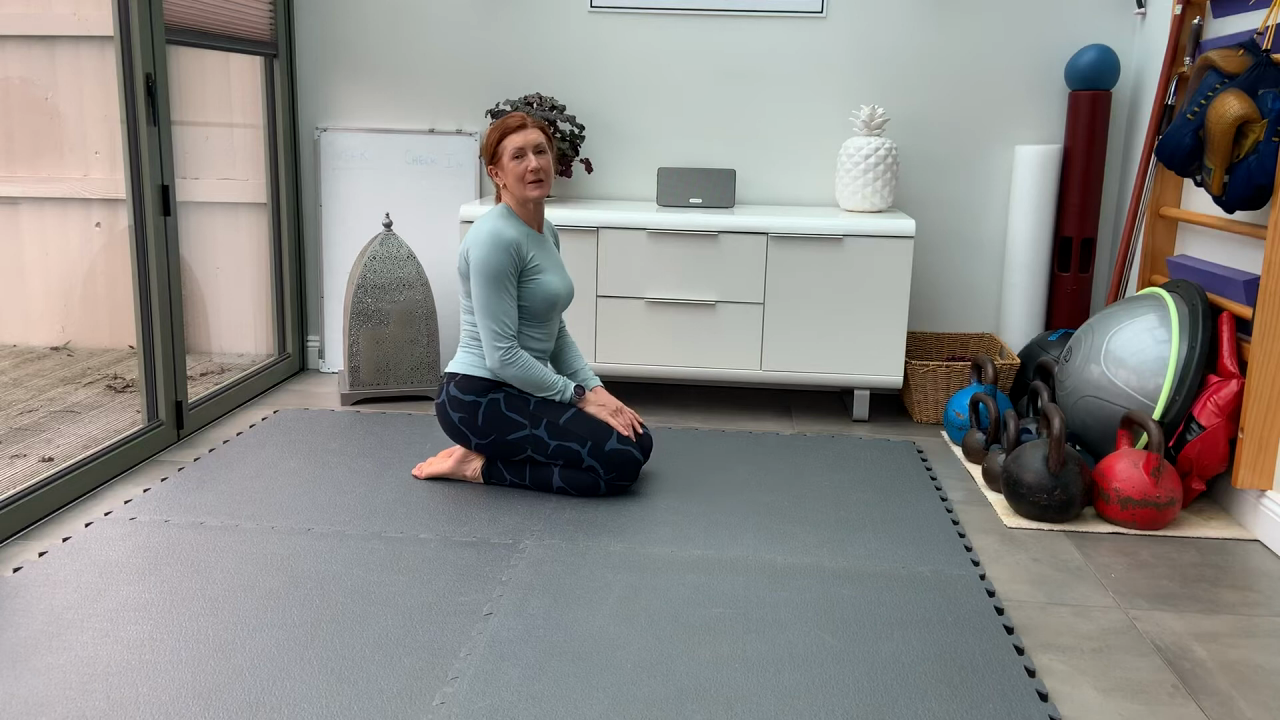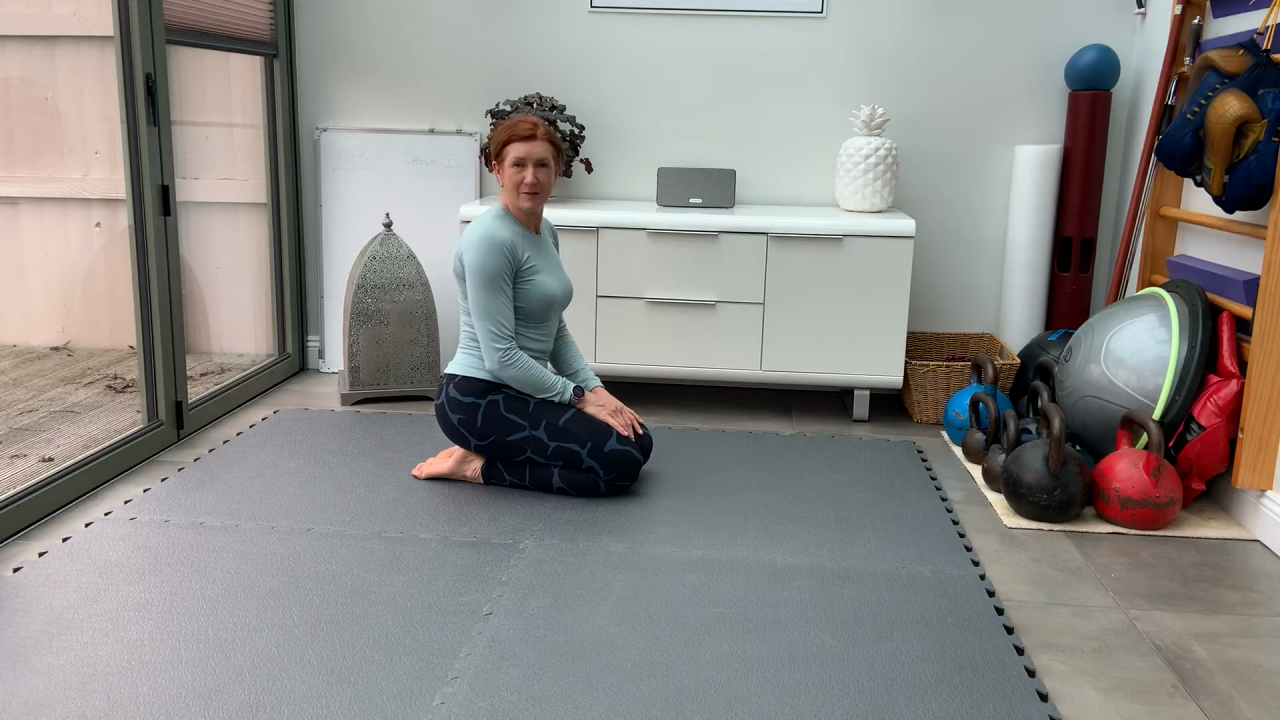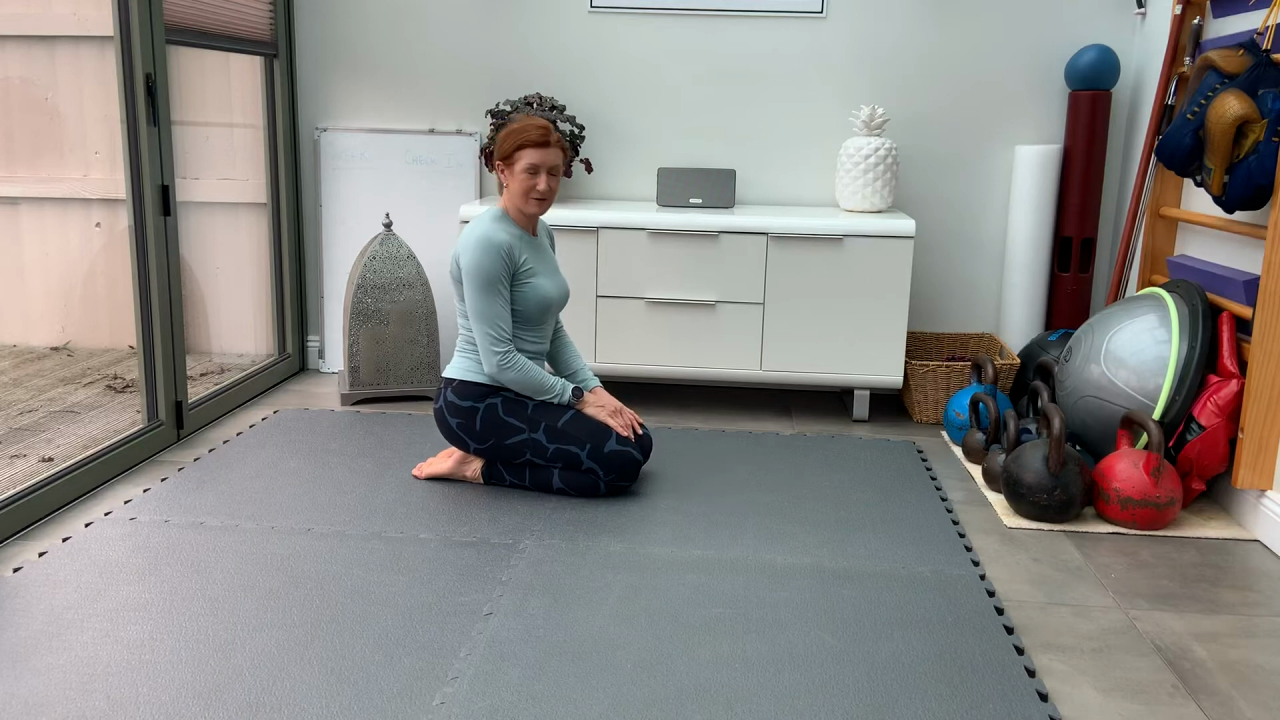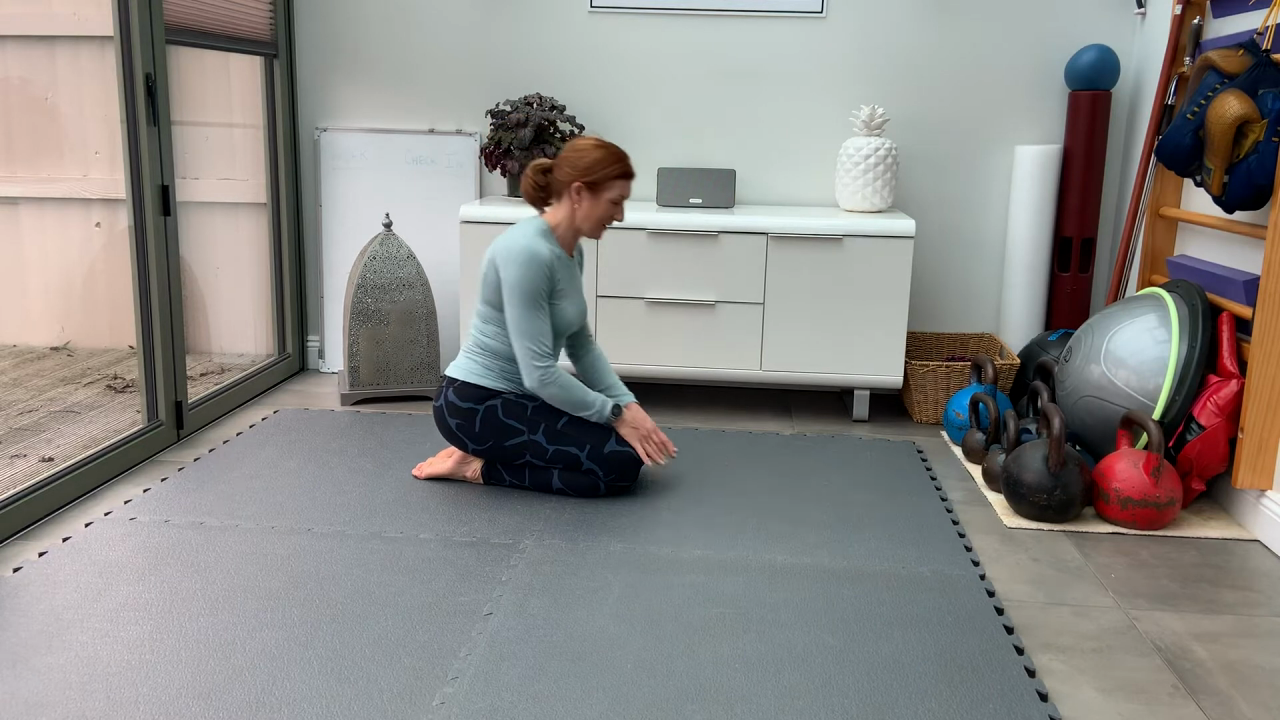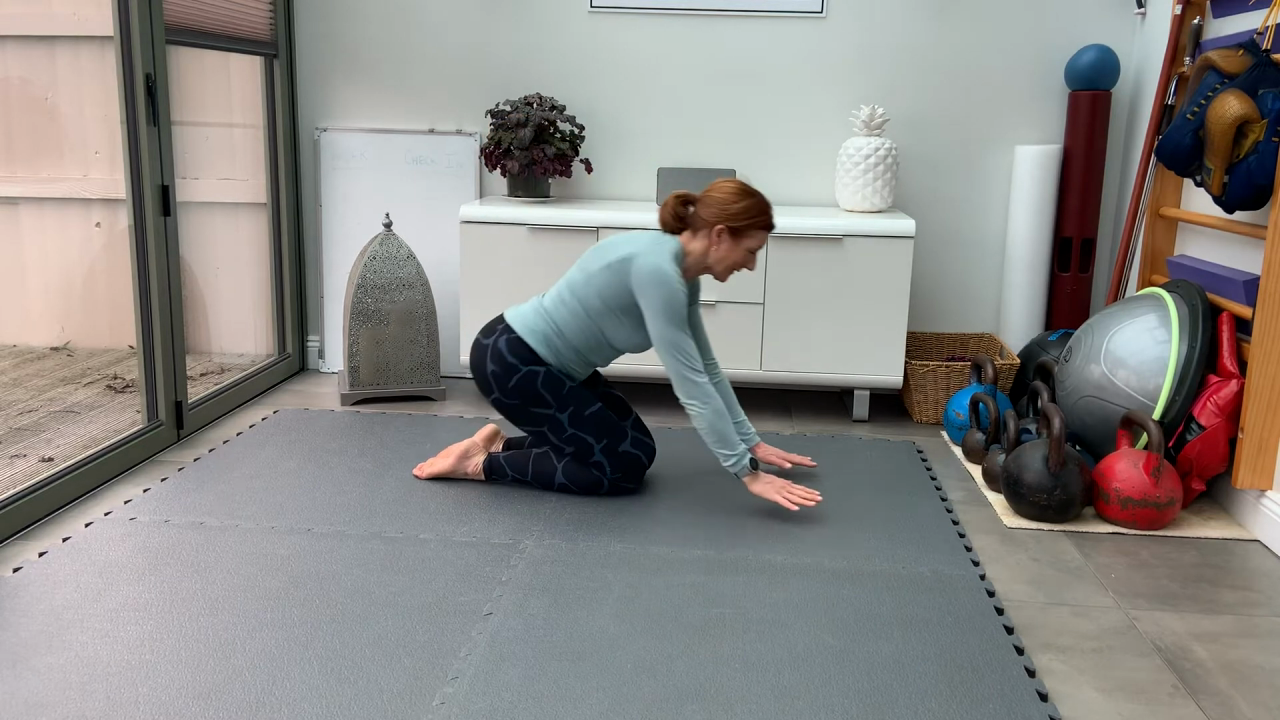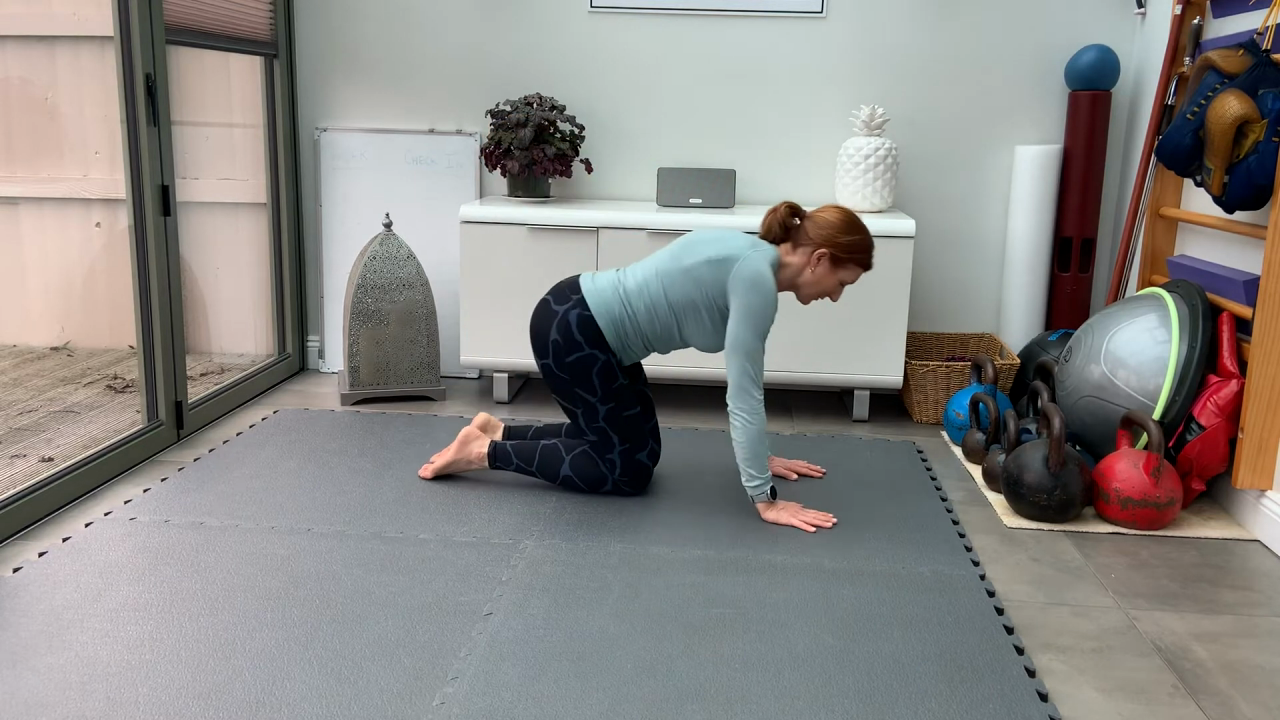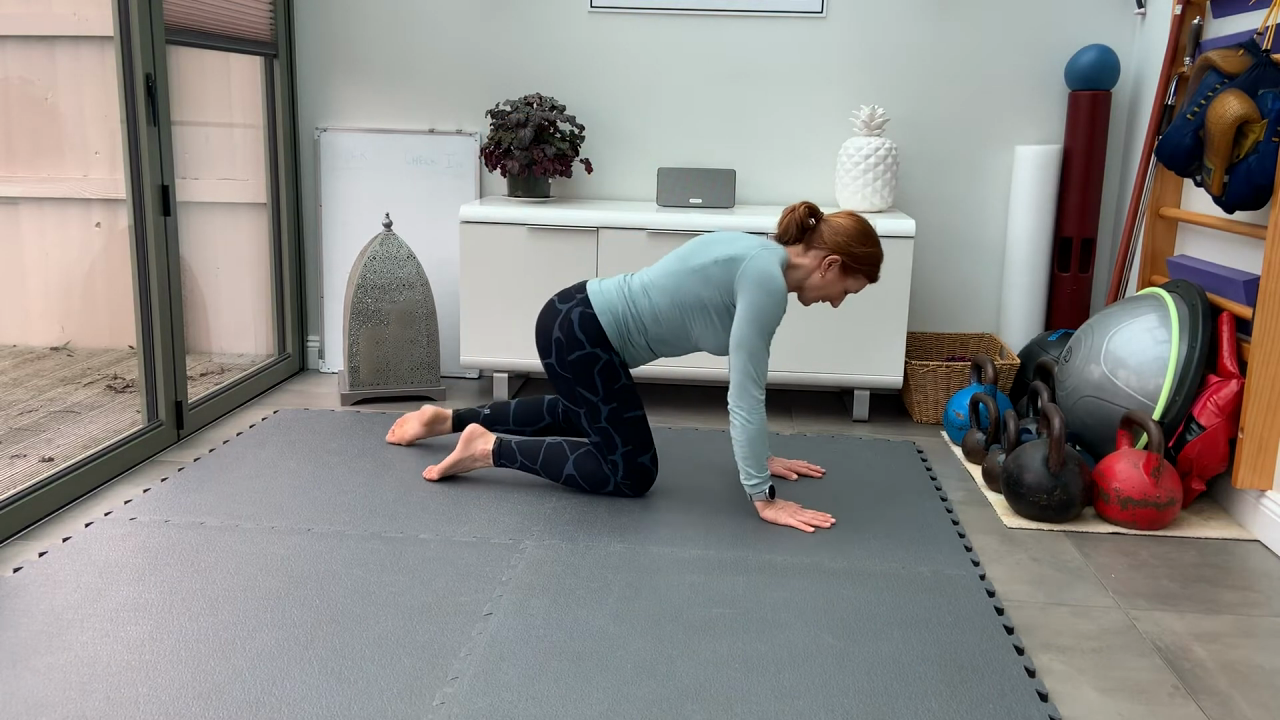
dt=0.5s
person 1, frame 1
left shoulder: (545, 231)
right shoulder: (495, 238)
left elbow: (555, 331)
right elbow: (502, 356)
left wrist: (595, 389)
right wrist: (579, 396)
left hip: (516, 393)
right hip: (480, 399)
left knee: (637, 443)
right knee: (620, 462)
left ankle: (486, 451)
right ankle: (479, 465)
person 1, frame 2
left shoulder: (544, 231)
right shoulder: (490, 238)
left elbow: (555, 331)
right elbow: (501, 356)
left wrist: (594, 389)
right wrist: (578, 397)
left hip: (518, 392)
right hip: (479, 399)
left knee: (637, 442)
right knee: (619, 463)
left ankle: (485, 453)
right ankle: (479, 466)
person 1, frame 3
left shoulder: (539, 233)
right shoulder: (487, 241)
left elbow: (552, 332)
right elbow: (498, 359)
left wrist: (593, 389)
right wrist: (577, 398)
left hip: (517, 394)
right hip: (478, 403)
left knee: (636, 442)
right knee: (620, 462)
left ankle: (485, 453)
right ankle: (479, 467)
person 1, frame 4
left shoulder: (569, 250)
right shoulder: (528, 252)
left elbow: (582, 344)
right elbow: (540, 373)
left wrist: (628, 406)
right wrist: (613, 414)
left hip: (515, 397)
right hip: (479, 406)
left knee: (634, 448)
right knee: (617, 466)
left ankle: (489, 450)
right ankle: (479, 467)
person 1, frame 5
left shoulder: (681, 271)
right shoulder: (657, 269)
left elbow: (706, 369)
right elbow: (691, 385)
left wrist: (751, 443)
right wrist: (747, 472)
left hip: (546, 362)
right hip: (512, 360)
left knee: (637, 449)
right knee: (623, 468)
left ankle: (503, 444)
right ankle: (483, 464)
person 1, frame 6
left shoulder: (751, 260)
right shoulder: (757, 278)
left elbow: (743, 382)
right elbow: (744, 396)
left wrist: (759, 457)
right wrist: (765, 499)
left hip: (584, 320)
right hip: (573, 331)
left knee: (641, 449)
right knee: (628, 471)
left ankle: (499, 432)
right ankle: (485, 451)
person 1, frame 7
left shoulder: (759, 260)
right shoulder: (767, 279)
left elbow: (743, 376)
right elbow: (746, 395)
left wrist: (759, 456)
right wrist: (762, 498)
left hip: (581, 321)
right hip: (579, 334)
left knee: (578, 415)
right knee: (632, 472)
left ankle: (450, 420)
right ankle: (489, 448)
